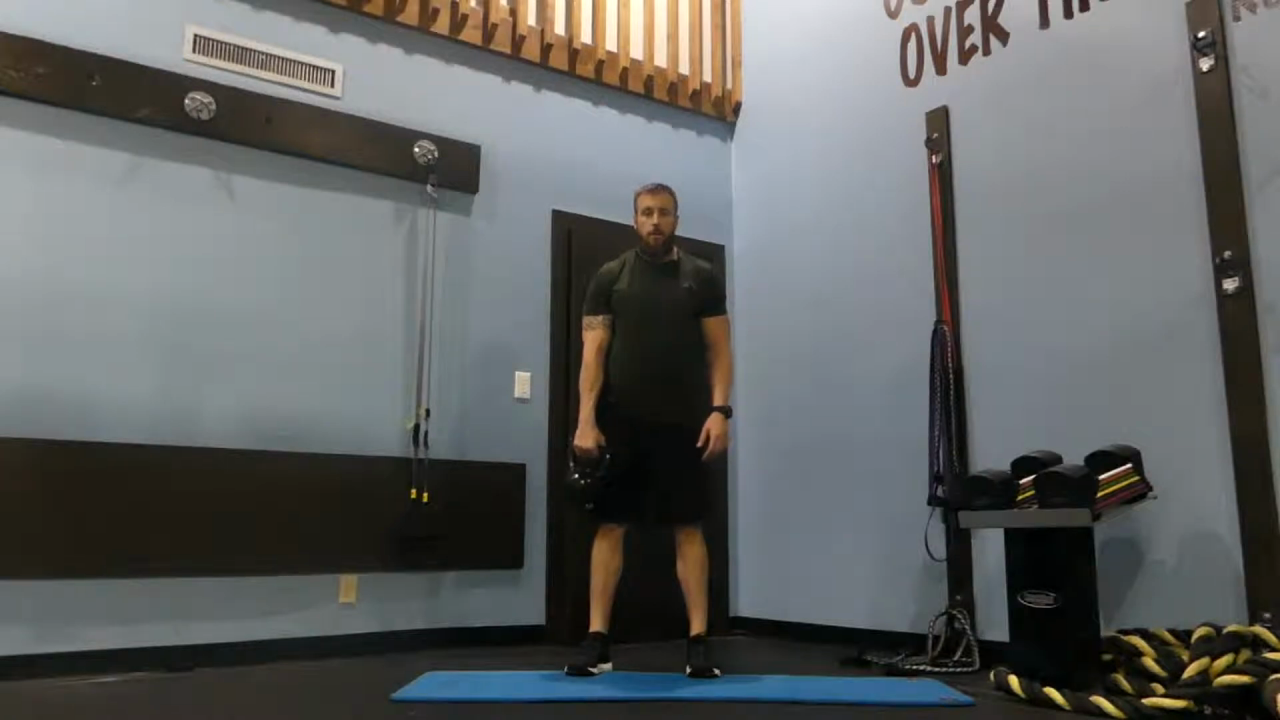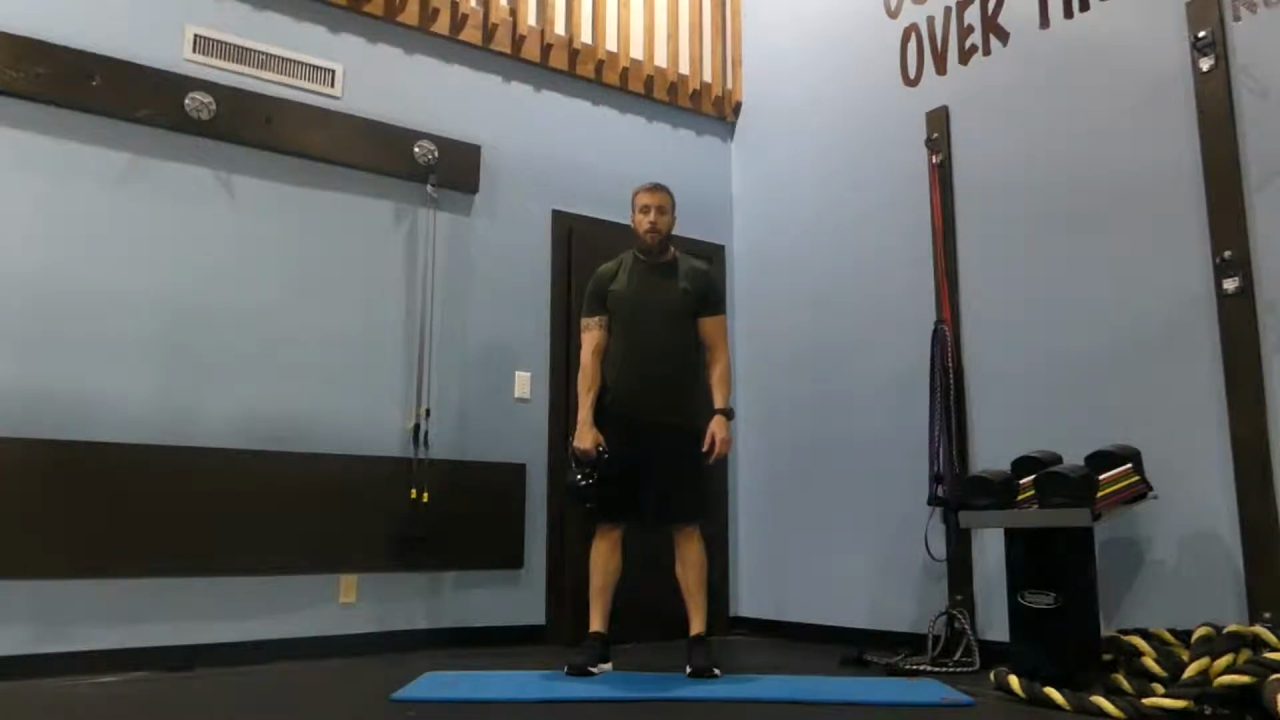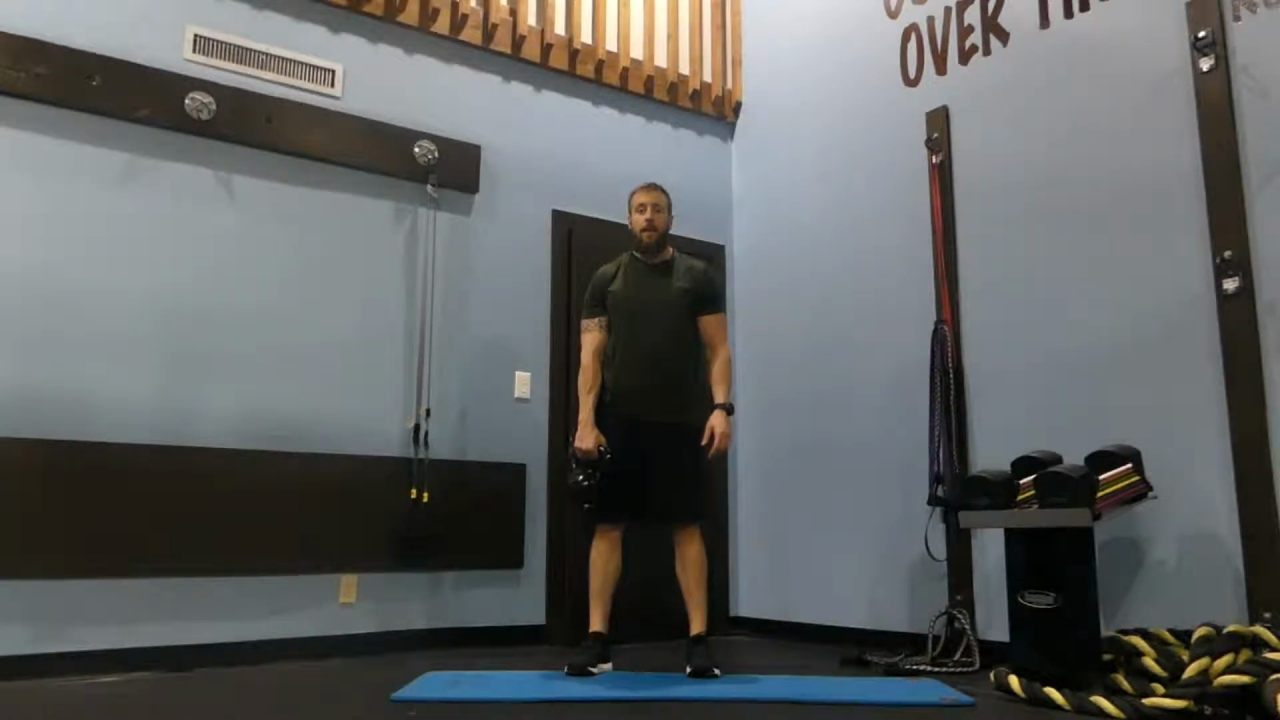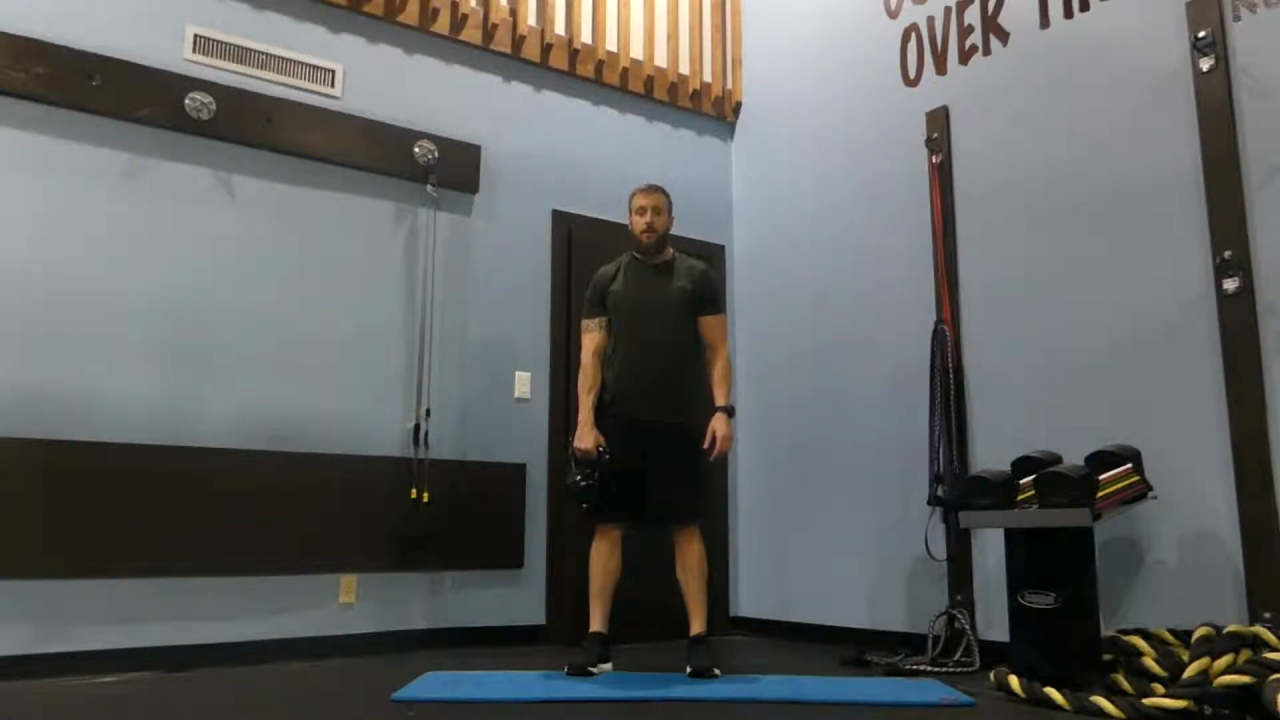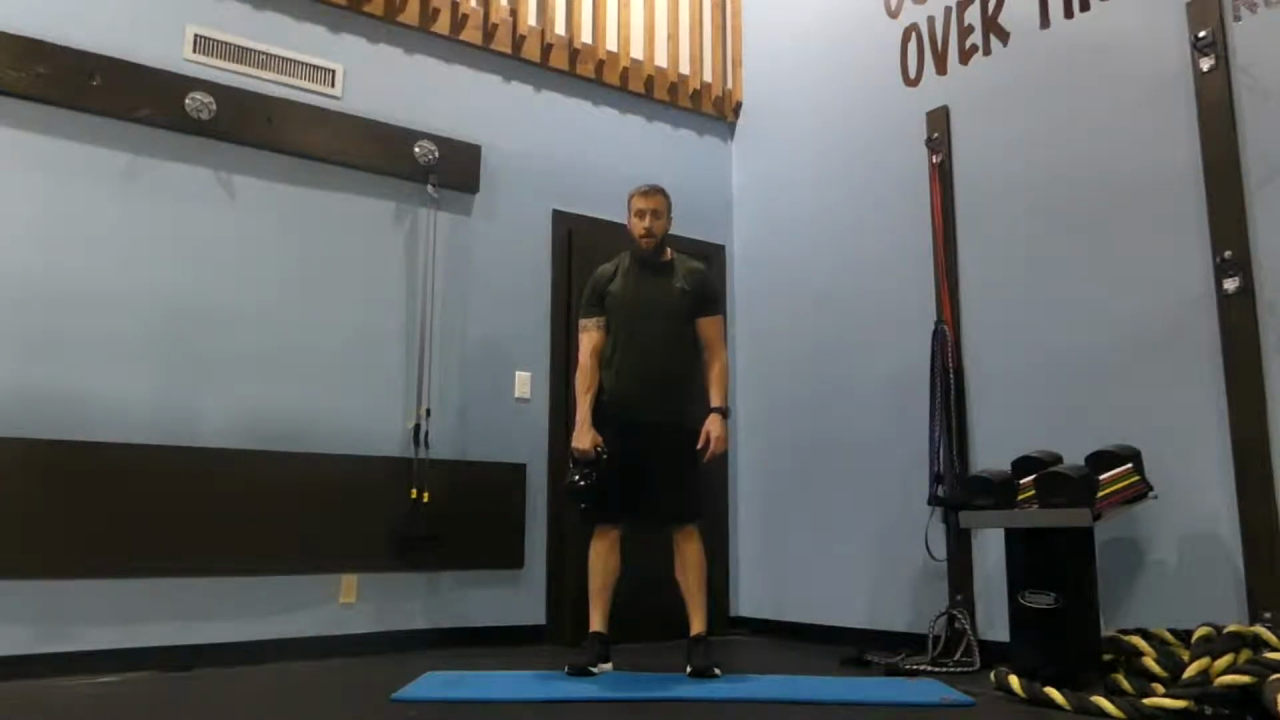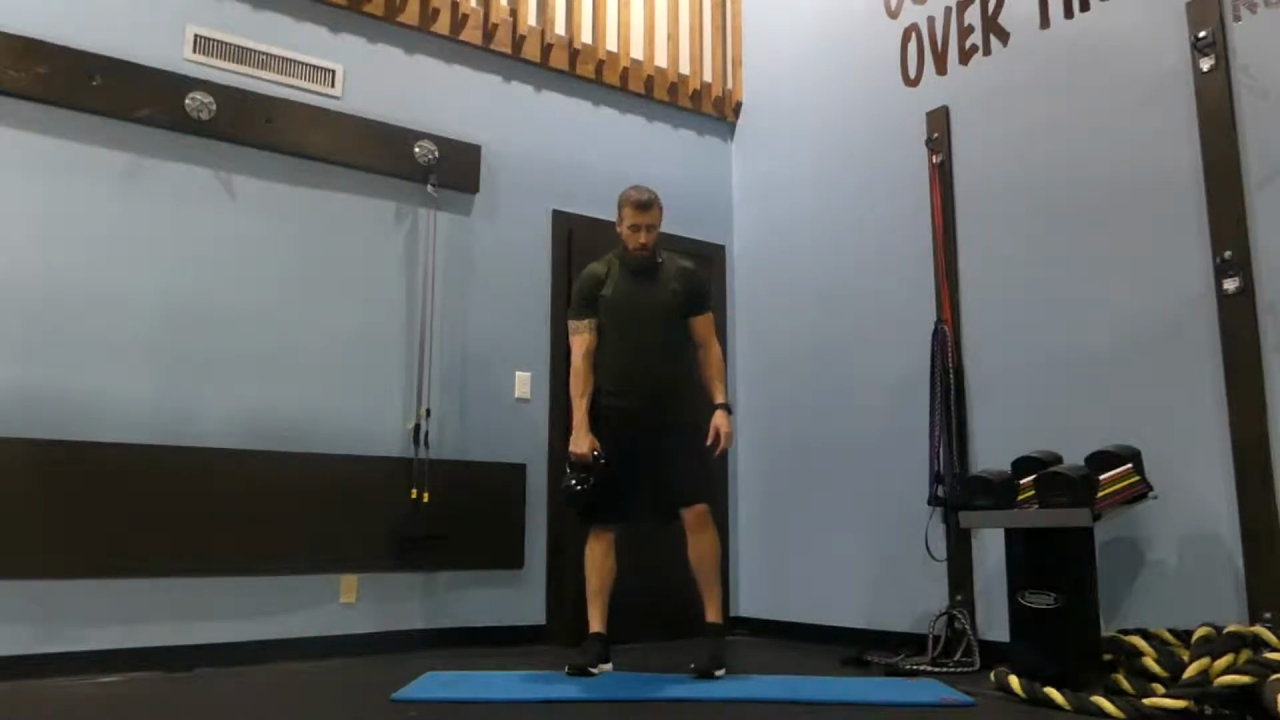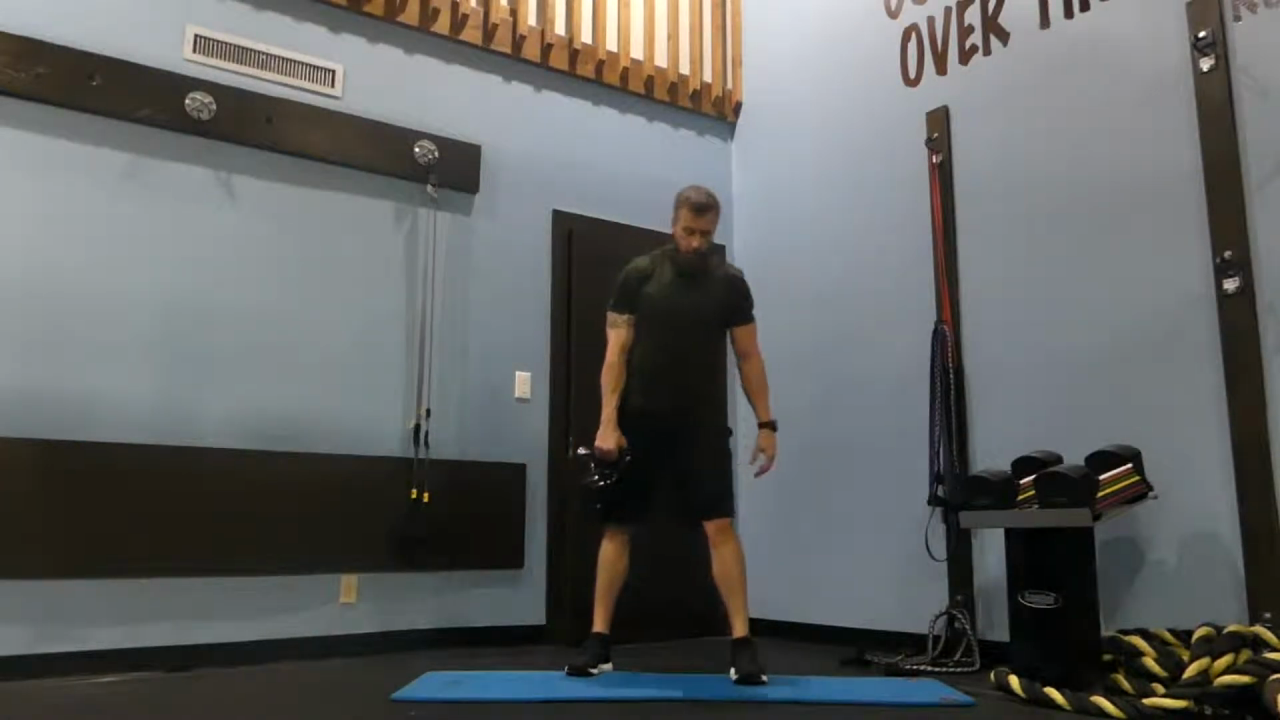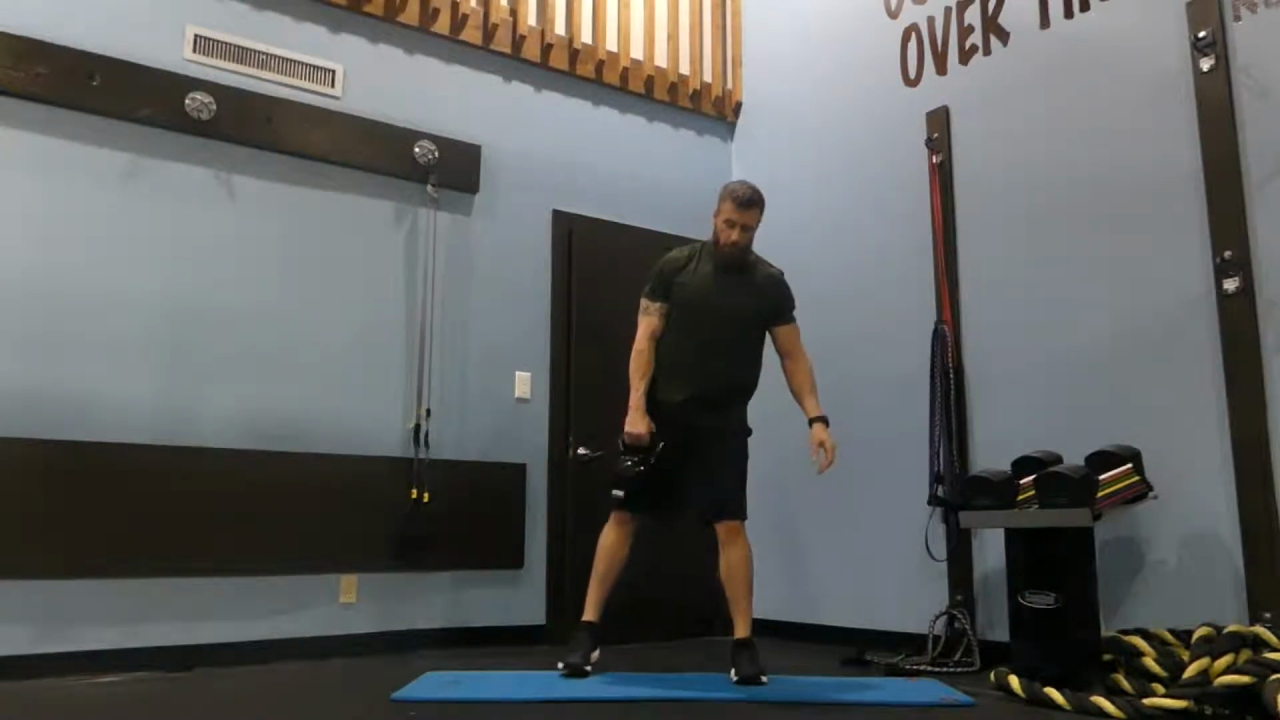
dt=0.4s
person 1, frame 1
left shoulder: (702, 277)
right shoulder: (611, 277)
left elbow: (720, 350)
right elbow: (594, 351)
left wrist: (719, 410)
right wrist: (587, 420)
left hip: (683, 424)
right hip: (621, 423)
left knee: (688, 528)
right knee: (610, 526)
left ankle: (698, 639)
right ankle: (597, 639)
person 1, frame 2
left shoulder: (699, 277)
right shoulder: (608, 277)
left elbow: (717, 351)
right elbow: (591, 353)
left wrist: (720, 413)
right wrist: (585, 420)
left hip: (680, 424)
right hip: (617, 423)
left knee: (687, 527)
right knee: (608, 526)
left ankle: (698, 640)
right ankle: (596, 639)
person 1, frame 3
left shoulder: (697, 276)
right shoulder: (607, 279)
left elbow: (717, 348)
right elbow: (592, 354)
left wrist: (720, 406)
right wrist: (586, 422)
left hip: (680, 424)
right hip: (618, 423)
left knee: (687, 528)
right knee: (608, 527)
left ankle: (698, 640)
right ankle: (597, 640)
person 1, frame 4
left shoulder: (697, 277)
right shoulder: (607, 279)
left elbow: (717, 349)
right elbow: (592, 354)
left wrist: (721, 409)
right wrist: (585, 421)
left hip: (681, 424)
right hip: (618, 423)
left knee: (687, 527)
right knee: (608, 527)
left ankle: (698, 640)
right ankle: (597, 639)
person 1, frame 5
left shoulder: (695, 277)
right shoulder: (606, 278)
left elbow: (714, 351)
right elbow: (589, 354)
left wrist: (716, 411)
right wrist: (583, 422)
left hip: (678, 424)
right hip: (616, 423)
left knee: (685, 528)
right knee: (606, 527)
left ankle: (699, 640)
right ankle: (598, 640)
person 1, frame 6
left shoulder: (684, 275)
right shoulder: (594, 279)
left elbow: (707, 345)
right elbow: (581, 357)
left wrist: (721, 406)
right wrist: (580, 427)
left hip: (674, 420)
right hip: (612, 423)
left knee: (697, 514)
right knee: (601, 528)
left ankle: (713, 629)
right ankle: (597, 641)
person 1, frame 7
left shoulder: (730, 282)
right shoulder: (638, 275)
left elbow: (748, 357)
right elbow: (617, 353)
left wrist: (766, 423)
right wrist: (609, 423)
left hip: (702, 424)
right hip: (640, 422)
left knee: (720, 527)
right knee: (617, 527)
left ankle: (742, 645)
right ankle: (598, 642)
person 1, frame 8
left shoulder: (770, 283)
right shoulder: (676, 265)
left elbow: (793, 355)
right elbow: (646, 339)
left wrist: (816, 418)
right wrist: (636, 408)
left hip: (722, 422)
right hip: (661, 414)
left knee: (730, 528)
right knee: (623, 515)
left ankle: (742, 645)
right ankle: (587, 631)
